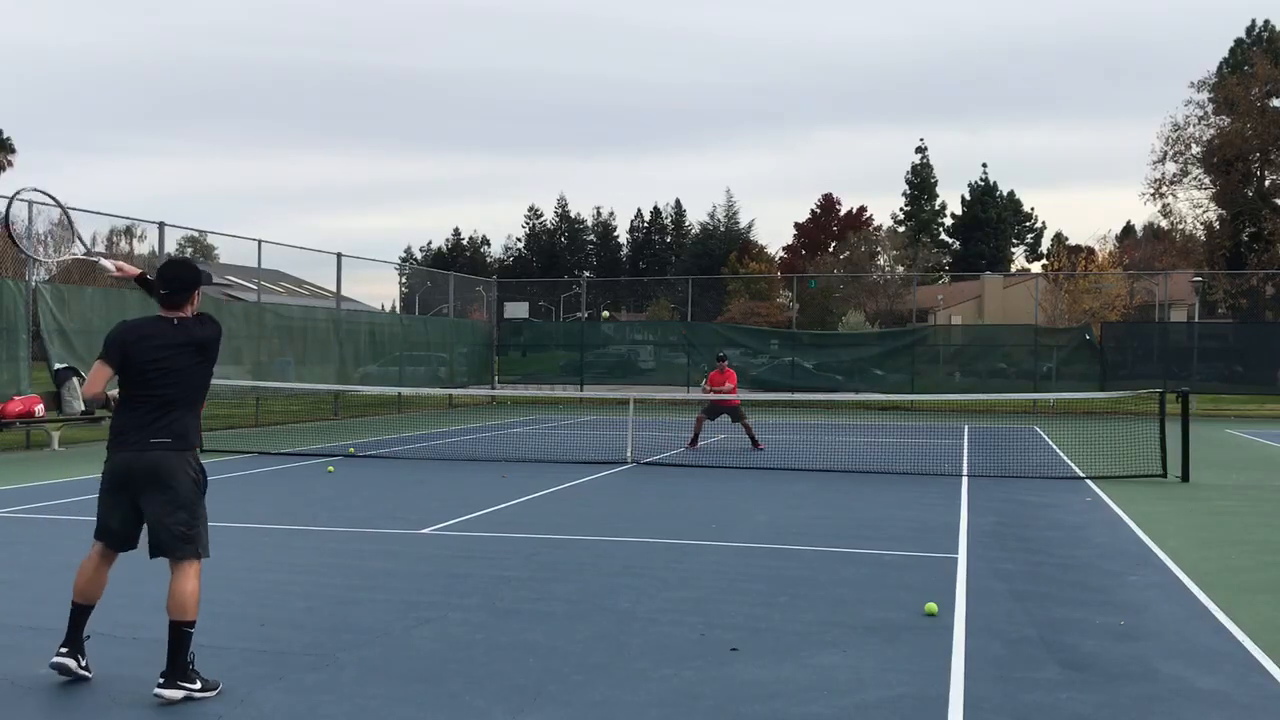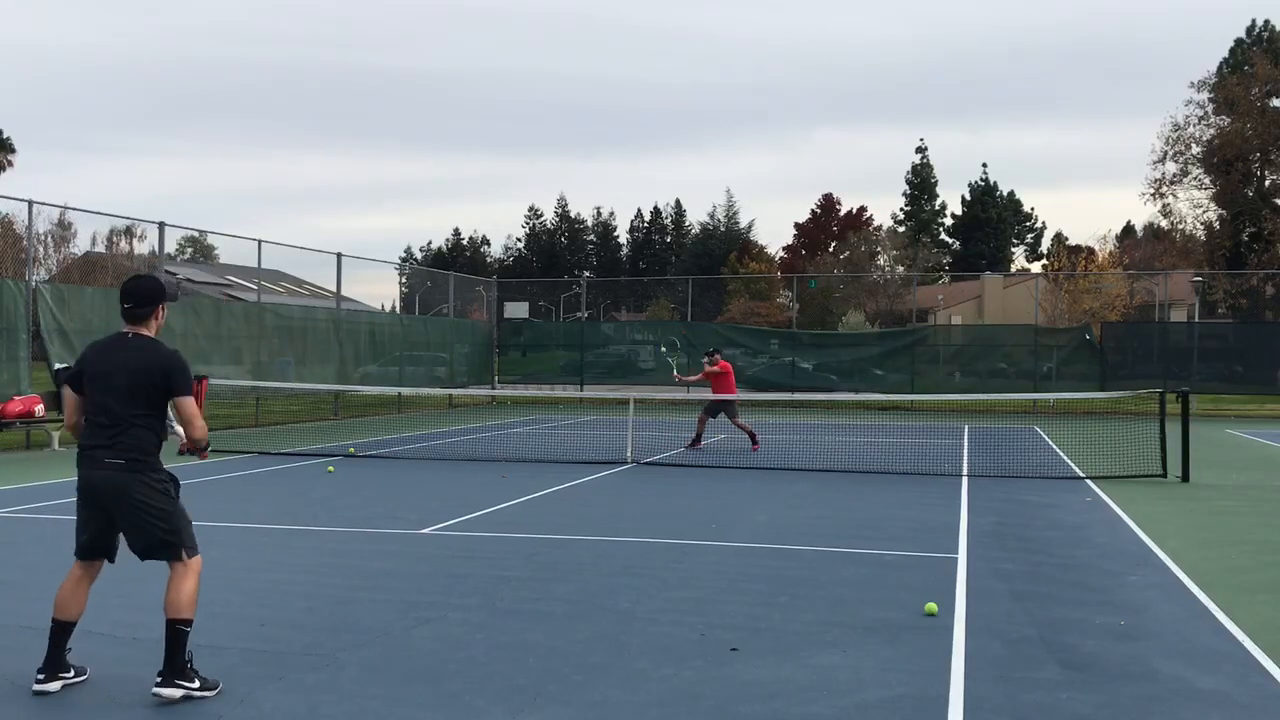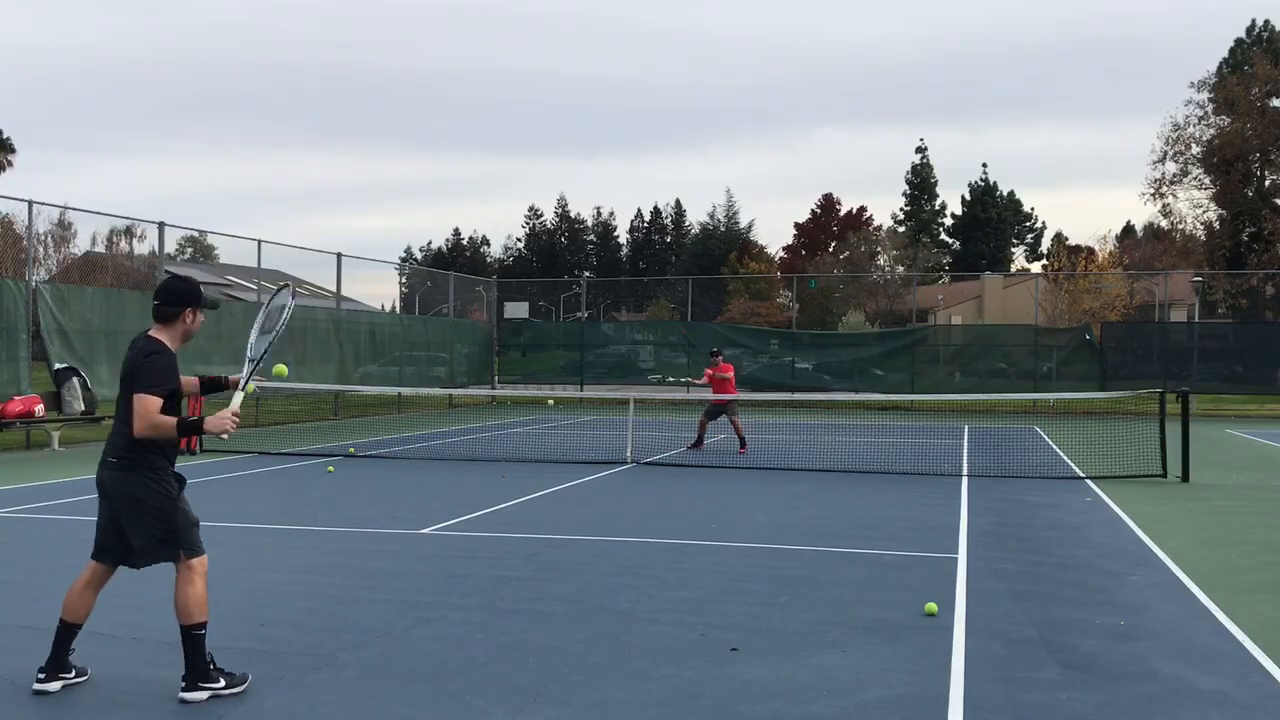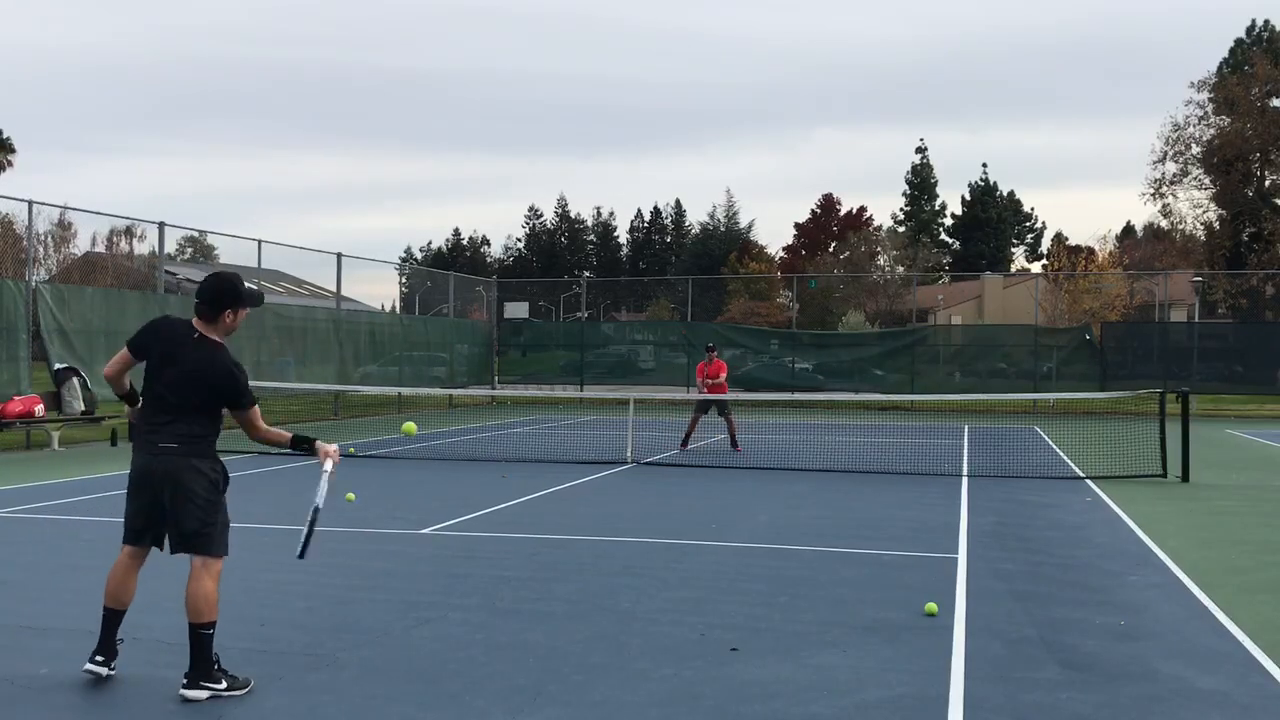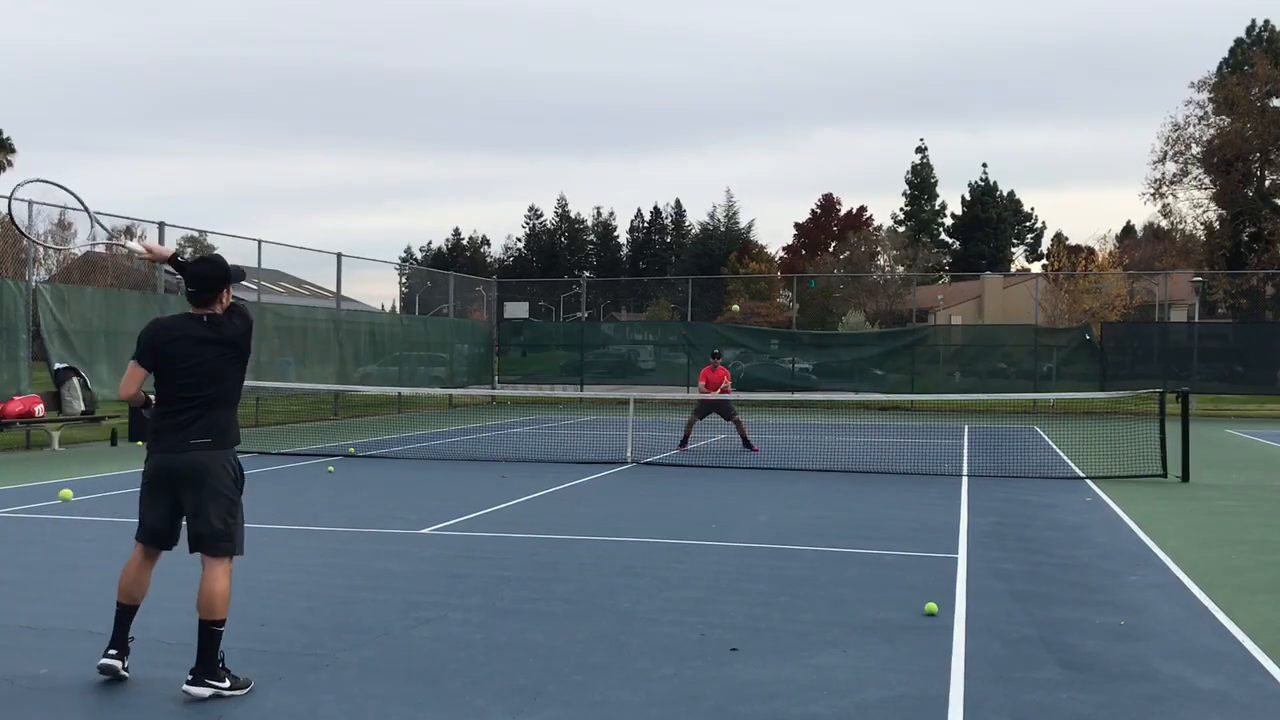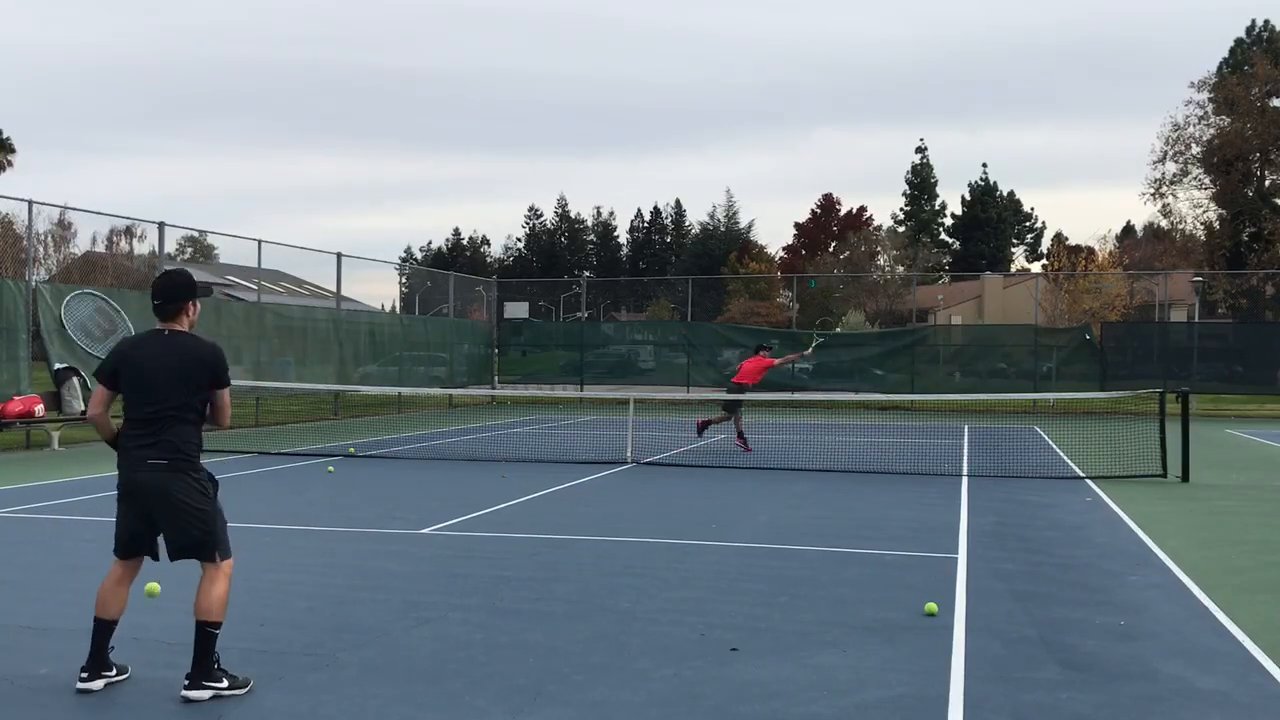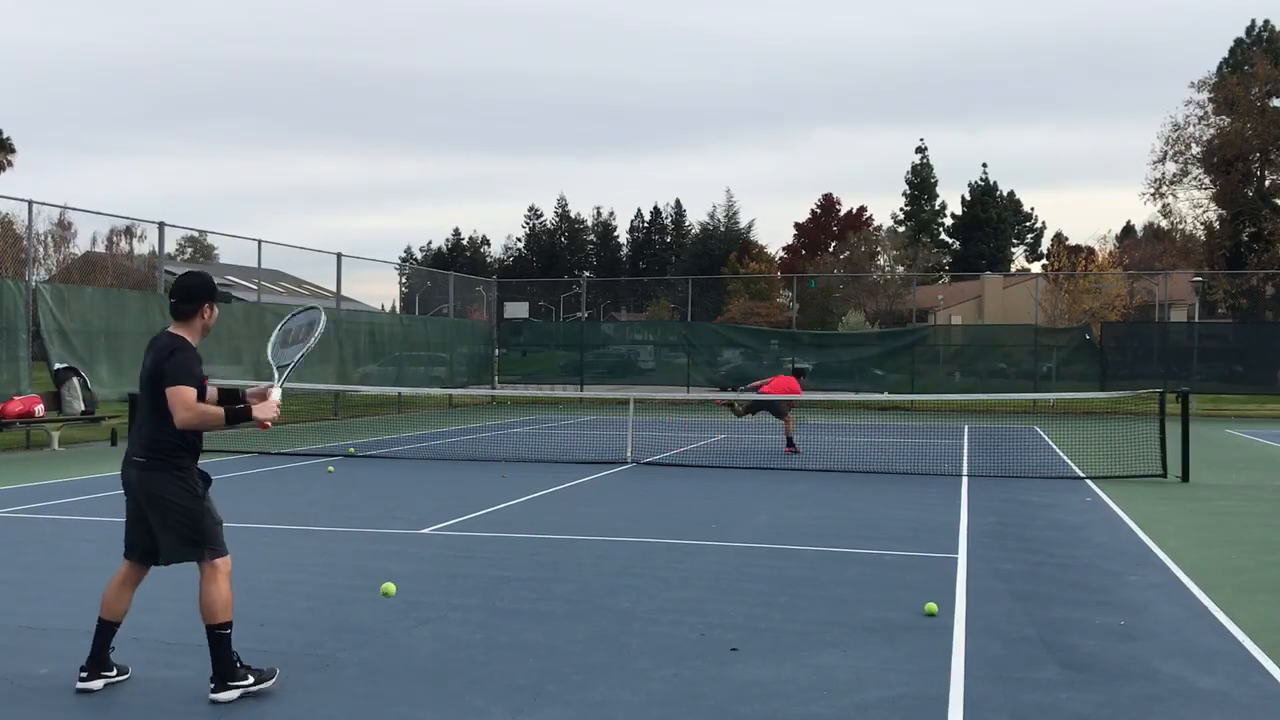
dt=0.3s
person 1, frame 1
left shoulder: (126, 333)
right shoulder: (207, 332)
left elbow: (91, 393)
right elbow: (191, 313)
left wrist: (119, 398)
right wrist: (139, 276)
left hip: (124, 456)
right hip: (175, 461)
left knee: (103, 551)
right knee: (186, 564)
left ankle: (71, 647)
right ankle: (177, 674)
person 1, frame 2
left shoulder: (91, 353)
right shoulder: (166, 359)
left elbow: (72, 420)
right elbow: (196, 429)
right wrist: (203, 445)
left hip: (91, 472)
right hip: (136, 475)
left knee: (85, 566)
right knee: (187, 563)
left ankle: (52, 667)
right ankle: (176, 672)
person 1, frame 3
left shoulder: (147, 347)
right shoulder: (156, 358)
right elbow: (145, 426)
left wrist: (226, 382)
right wrist: (202, 425)
left hip: (115, 472)
right hip: (143, 475)
left knee: (98, 569)
right knee: (192, 565)
left ankle: (54, 667)
right ankle: (199, 675)
person 1, frame 4
left shoulder: (158, 329)
right shoulder: (226, 368)
left elbow: (111, 374)
right elbow: (258, 432)
left wrist: (135, 405)
right wrist: (309, 445)
left hip: (146, 457)
right hip: (192, 465)
left knee: (133, 552)
right knee: (206, 564)
left ankle: (104, 651)
right ankle: (201, 674)
person 1, frame 5
left shoulder: (158, 331)
right shoulder: (238, 327)
left elbow: (127, 392)
right elbow: (228, 304)
right wrist: (172, 257)
left hip: (163, 455)
right hip: (212, 459)
left knee: (146, 550)
right knee: (218, 561)
left ankle: (116, 647)
right ankle: (206, 671)
person 1, frame 6
left shoulder: (125, 349)
right shoulder: (206, 353)
left elbow: (96, 414)
right elbow: (222, 413)
left hip: (133, 472)
right hip: (177, 473)
left knee: (125, 564)
right knee: (220, 565)
left ankle: (95, 665)
right ankle: (203, 674)
person 1, frame 7
left shoulder: (163, 344)
right shoulder: (181, 354)
right elbow: (184, 417)
left wrist: (242, 396)
right wrist: (247, 415)
left hip: (140, 469)
right hip: (168, 473)
left knee: (133, 566)
right knee: (216, 565)
left ankle: (95, 665)
right ankle: (227, 674)
